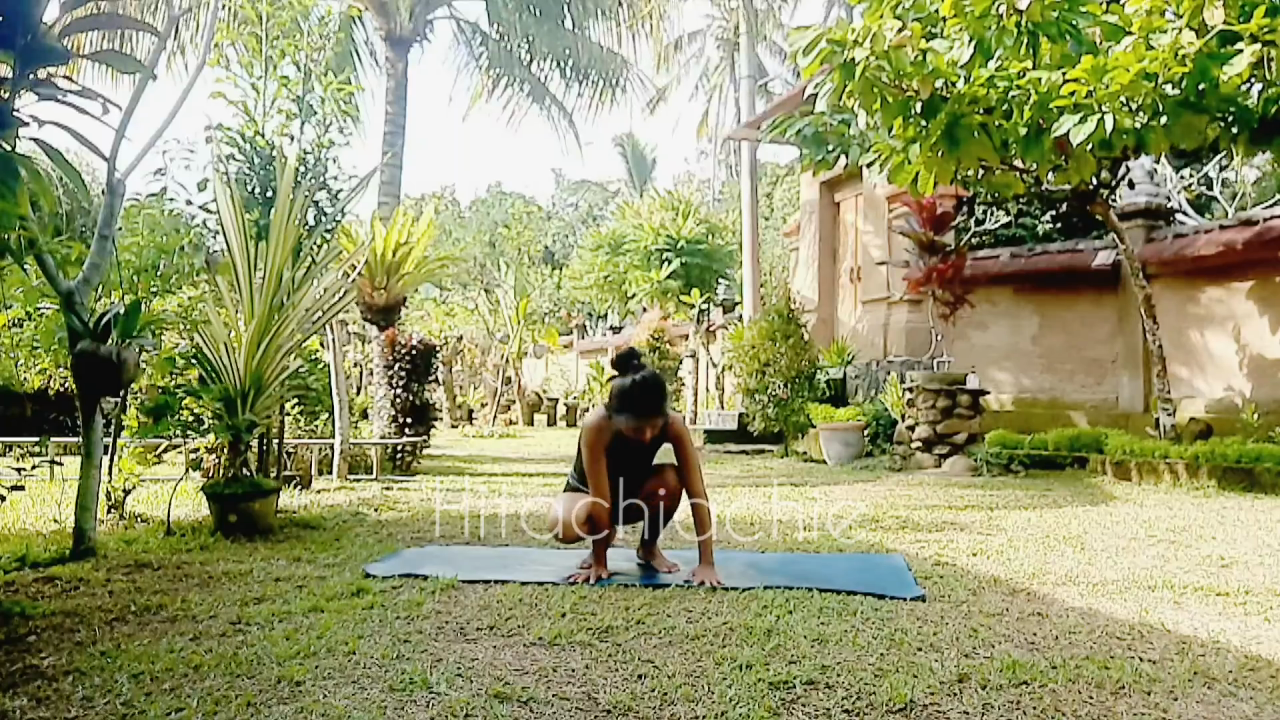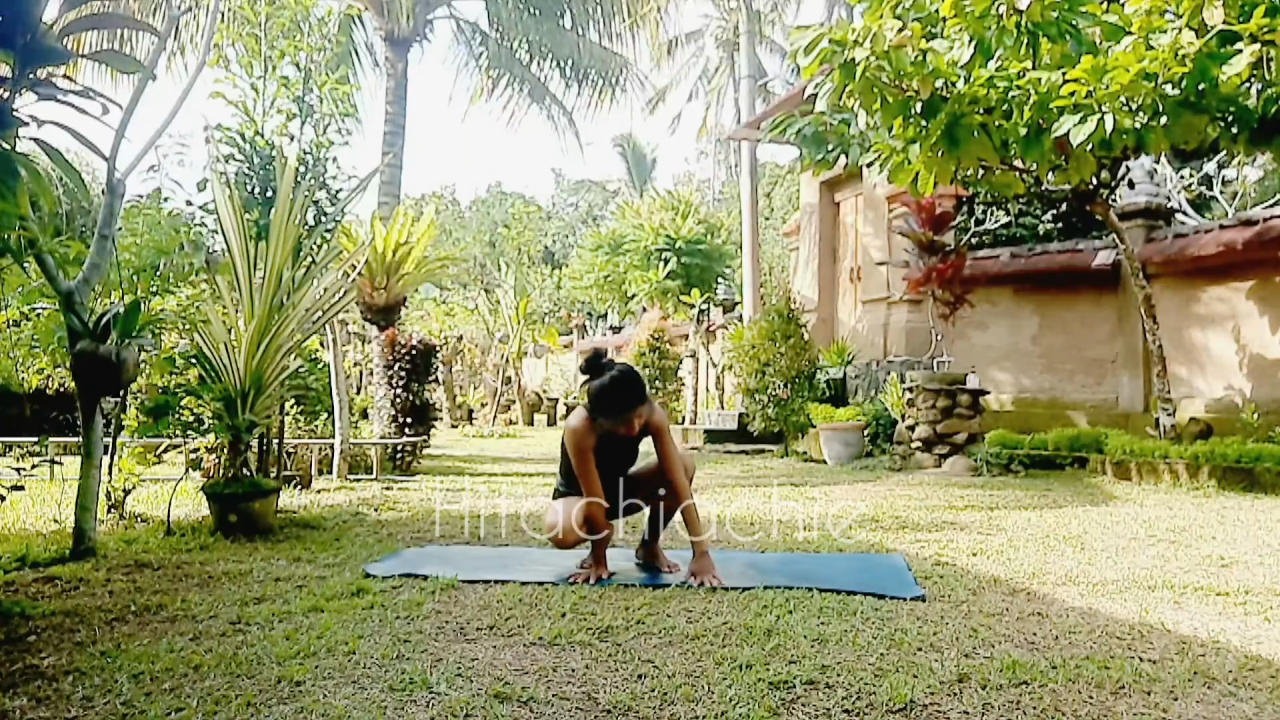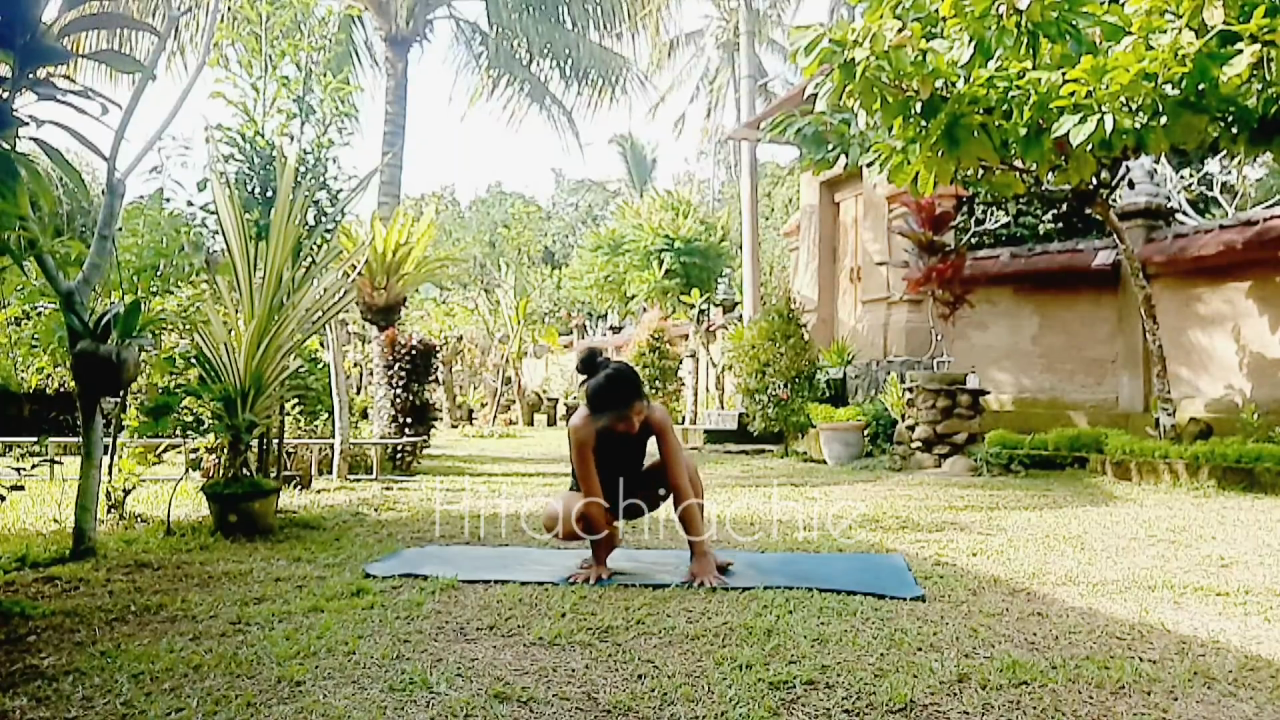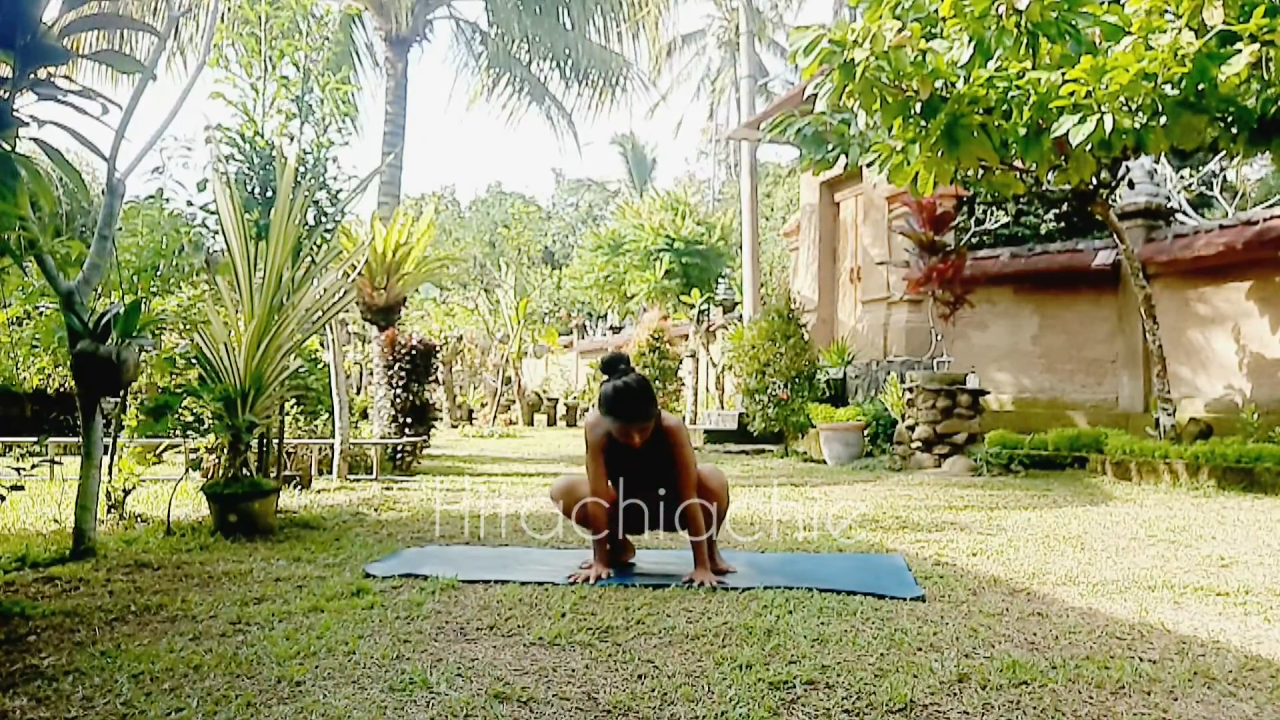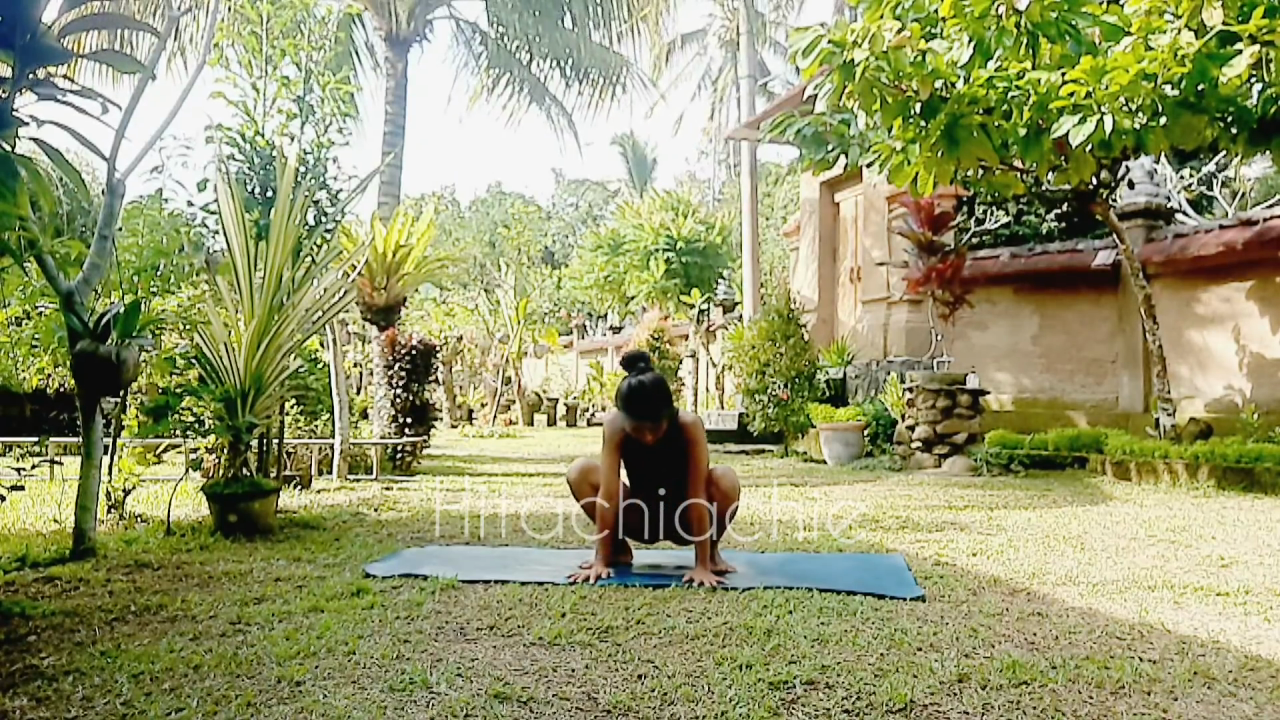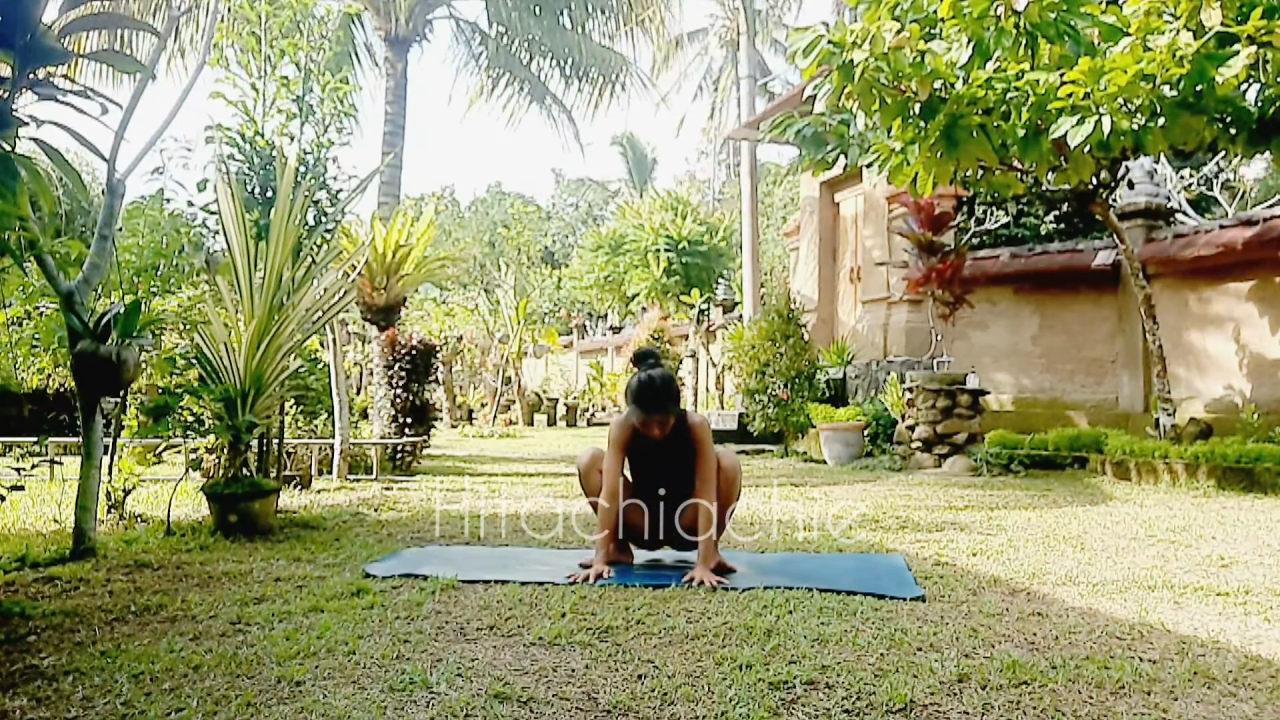
dt=0.5s
person 1, frame 1
left shoulder: (673, 425)
right shoulder: (596, 426)
left elbow: (697, 493)
right elbow: (600, 500)
left wrist: (706, 562)
right wrist: (599, 562)
left hip: (634, 495)
right hip: (587, 493)
left knee: (671, 479)
right knee: (562, 525)
left ankle: (649, 547)
right ankle: (604, 538)
person 1, frame 2
left shoulder: (653, 416)
right shoulder: (579, 428)
left elbow: (679, 483)
right elbow: (594, 501)
left wrist: (701, 553)
right wrist: (599, 562)
left hip: (621, 488)
right hip: (577, 495)
left knee: (684, 463)
right knee: (561, 534)
left ankle: (649, 547)
right ankle: (602, 535)
person 1, frame 3
left shoulder: (656, 415)
right shoulder: (582, 426)
left elbow: (681, 485)
right elbow: (593, 500)
left wrist: (701, 554)
right wrist: (599, 562)
left hip: (635, 491)
right hip: (597, 497)
left knee: (684, 464)
right knee: (554, 519)
left ankle: (702, 552)
right ankle: (607, 537)
person 1, frame 4
left shoulder: (671, 427)
right shoulder: (596, 427)
left elbow: (689, 497)
right elbow: (598, 498)
left wrist: (701, 566)
right wrist: (599, 560)
left hip: (671, 506)
right hip: (628, 510)
left knee: (713, 480)
right knee: (563, 490)
left ankle: (710, 551)
right ankle: (618, 545)
person 1, frame 5
left shoulder: (689, 425)
right shoulder: (615, 425)
left elbow: (697, 495)
right elbow: (608, 494)
left wrist: (702, 565)
right wrist: (601, 559)
left hip: (683, 517)
right hip: (642, 518)
left knee: (725, 480)
right knee: (580, 472)
left ankle: (711, 552)
right ankle: (618, 548)
person 1, frame 6
left shoulder: (695, 426)
right shoulder: (622, 427)
left elbow: (706, 495)
right elbow: (610, 493)
left wrist: (703, 564)
right wrist: (600, 557)
left hip: (685, 527)
right hip: (643, 527)
left knee: (727, 461)
right knee: (590, 460)
left ankle: (711, 551)
right ankle: (619, 547)
